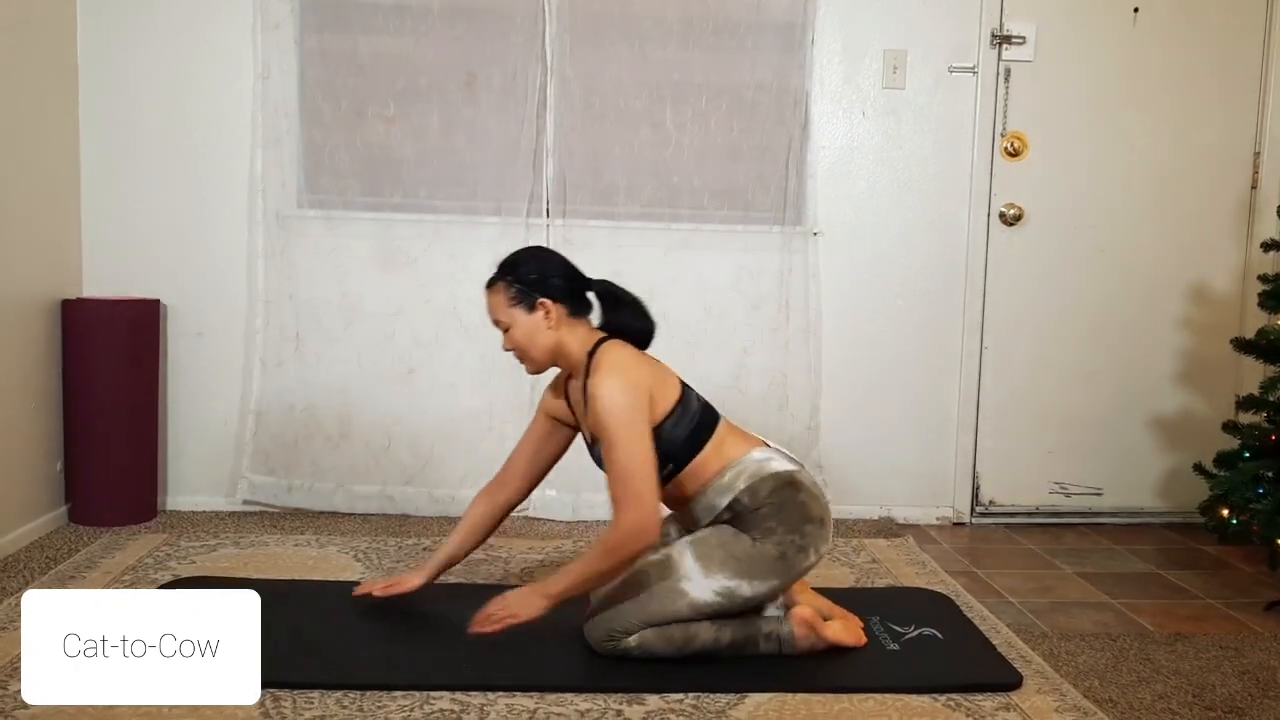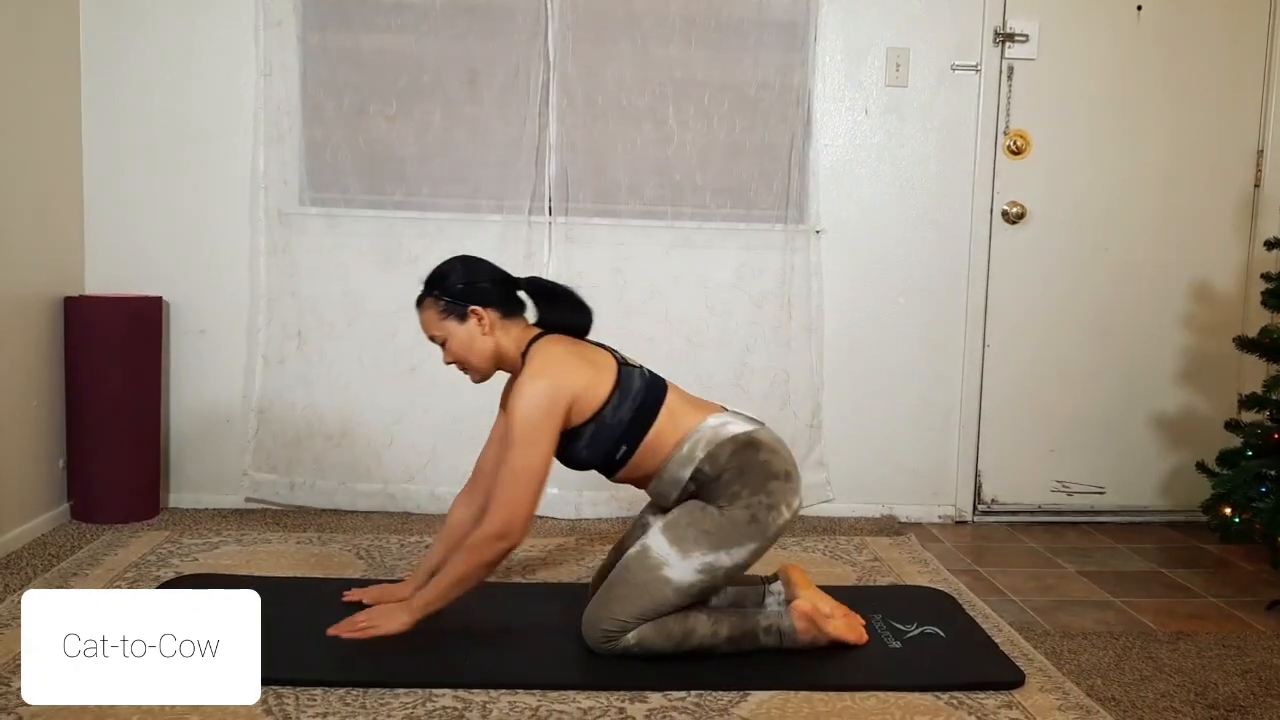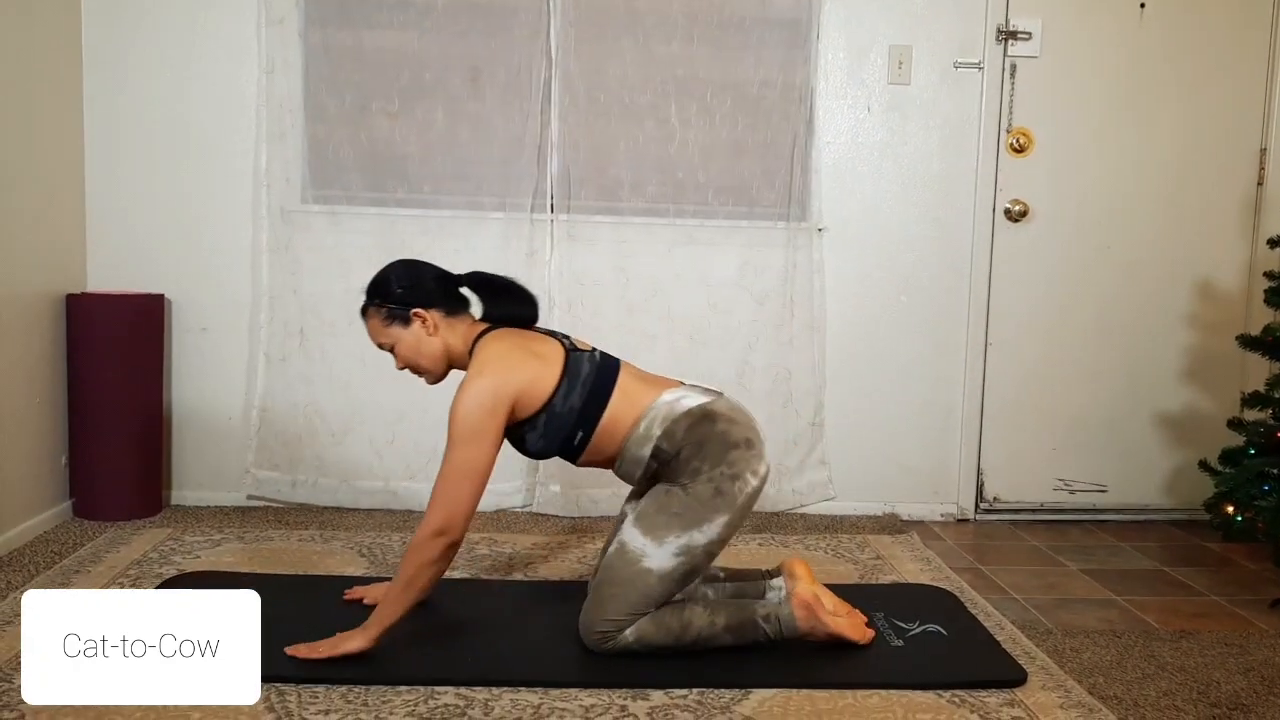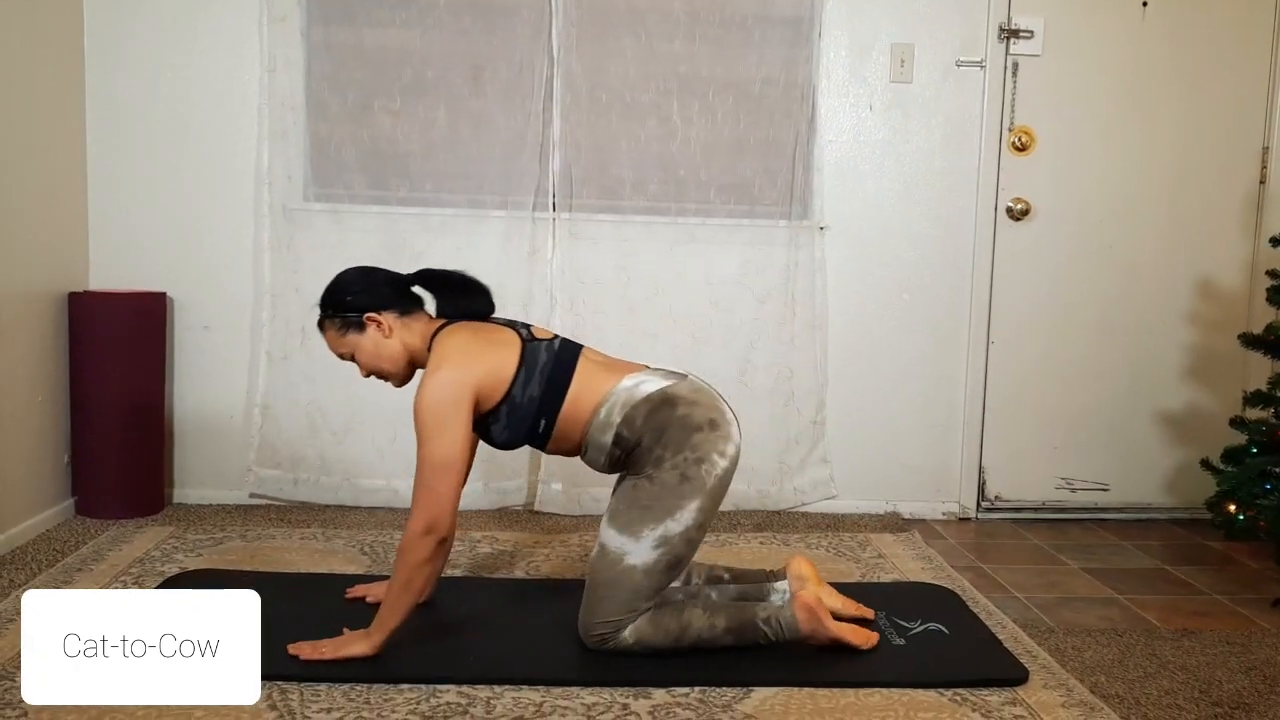
dt=0.3s
person 1, frame 1
left shoulder: (611, 383)
right shoulder: (566, 392)
left elbow: (636, 529)
right elbow: (503, 491)
left wrist: (543, 594)
right wrist: (424, 573)
left hip: (775, 515)
right hip: (731, 514)
left knee: (610, 629)
right knee: (607, 594)
left ankle: (790, 627)
right ankle: (771, 597)
person 1, frame 2
left shoulder: (541, 384)
right shoulder: (534, 374)
left elbow: (502, 531)
right elbow: (477, 497)
left wrist: (412, 610)
right wrist: (417, 581)
left hip: (745, 481)
right hip: (715, 477)
left knee: (607, 629)
right knee: (614, 592)
left ankle: (792, 622)
right ankle: (780, 590)
person 1, frame 3
left shoulder: (487, 381)
right shoulder: (502, 352)
left elbow: (444, 527)
right elbow: (451, 512)
left wrist: (369, 631)
right wrist: (406, 586)
left hip: (710, 455)
right hip: (696, 448)
left knee: (605, 629)
right knee: (628, 588)
left ankle: (791, 613)
right ankle: (780, 584)
person 1, frame 4
left shoulder: (445, 376)
right shoulder: (463, 344)
left elbow: (429, 525)
right elbow: (447, 495)
left wrist: (374, 637)
right wrist: (416, 585)
left hip: (680, 437)
right hip: (682, 417)
left knee: (606, 629)
right knee: (640, 582)
left ankle: (795, 619)
right ankle: (787, 585)
